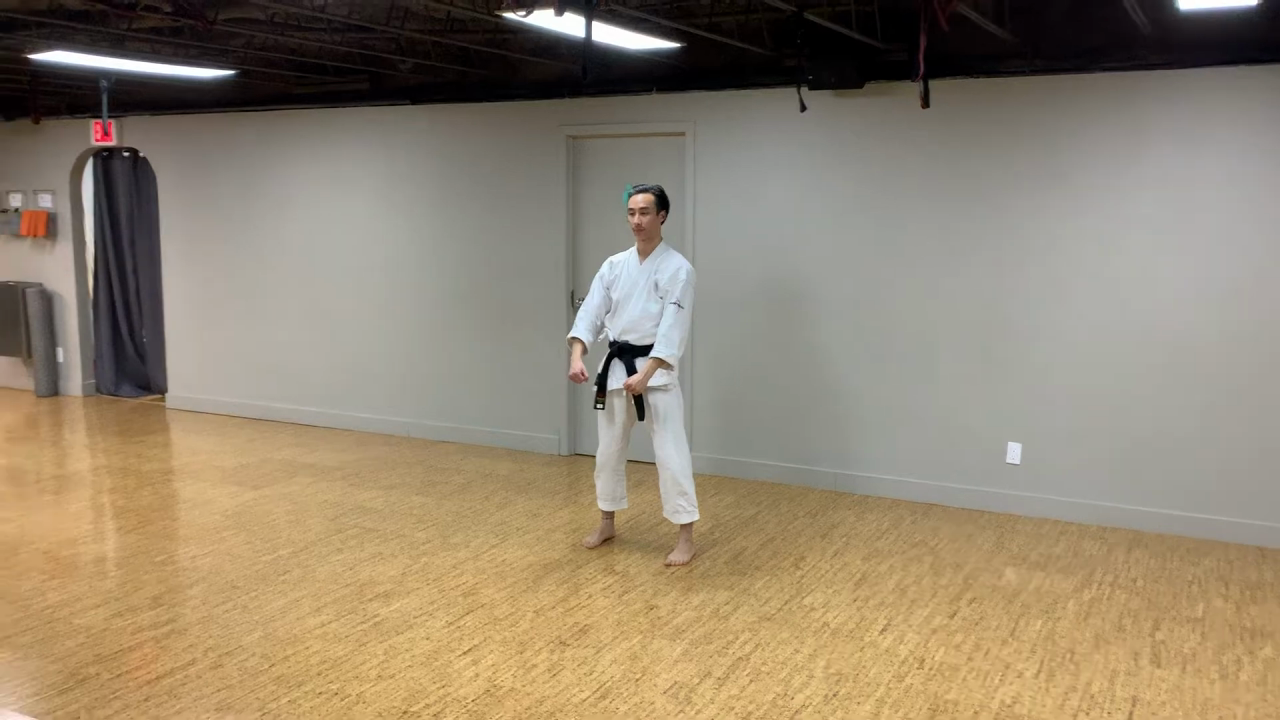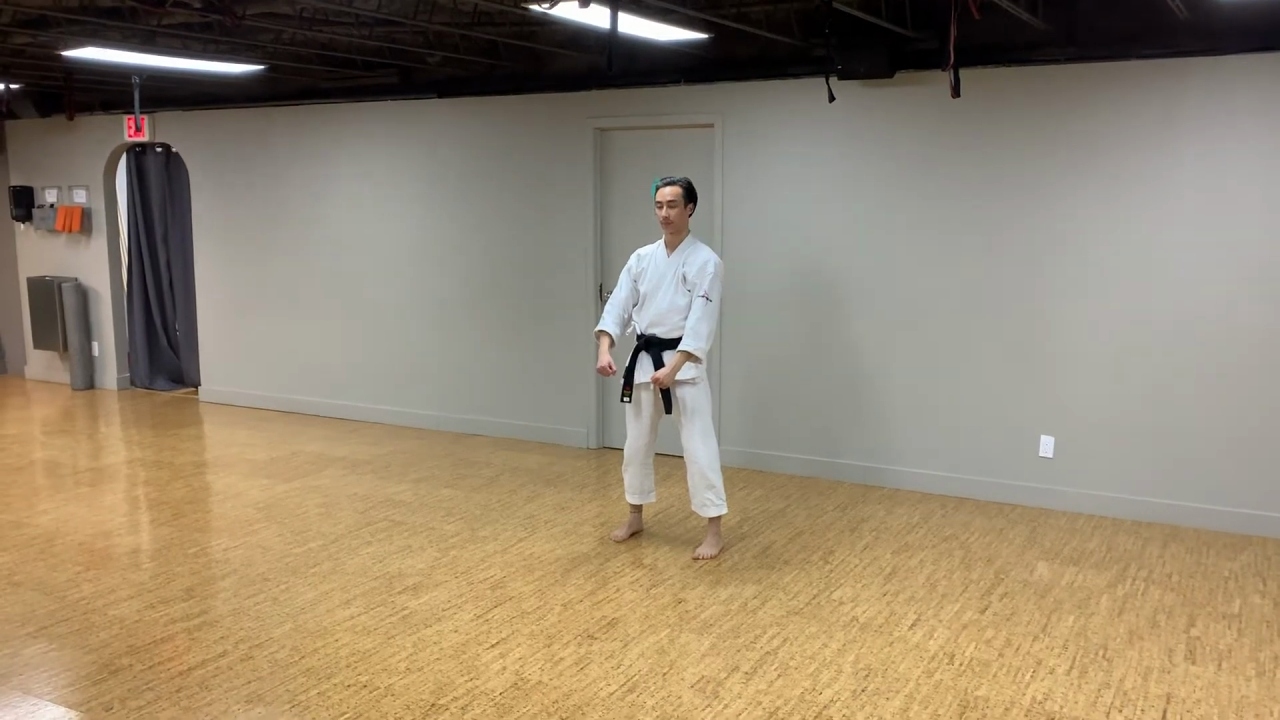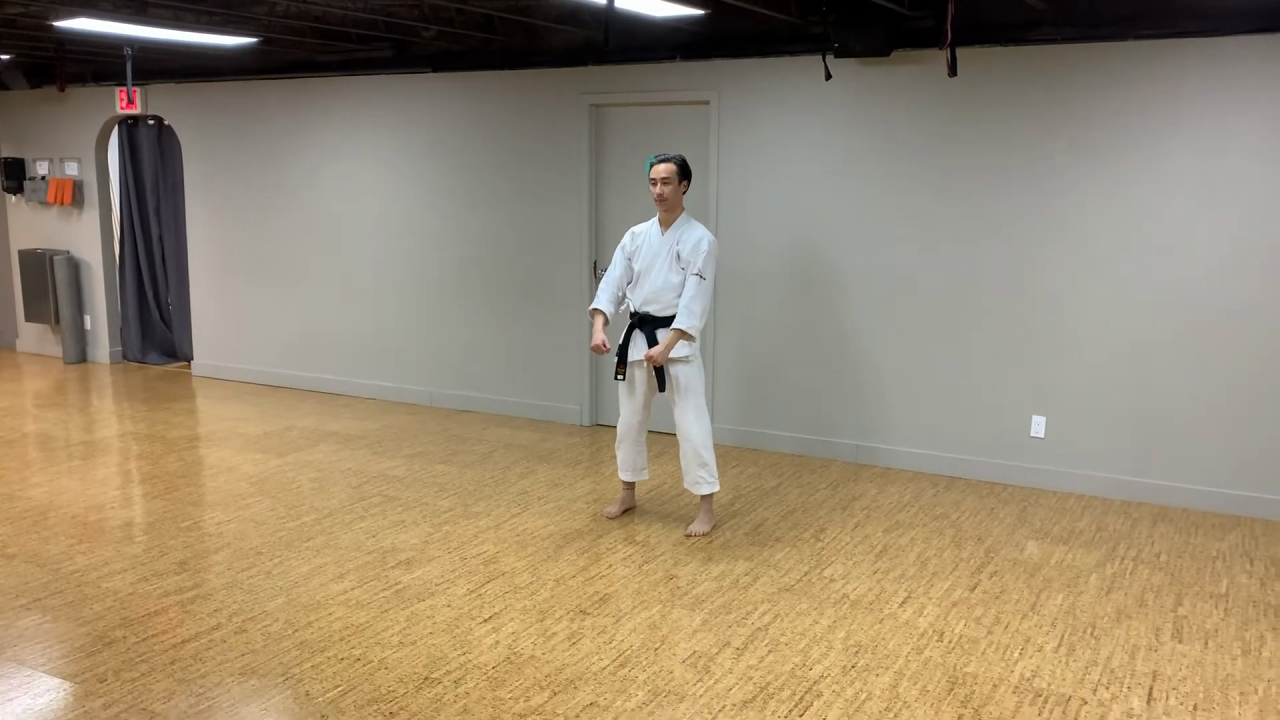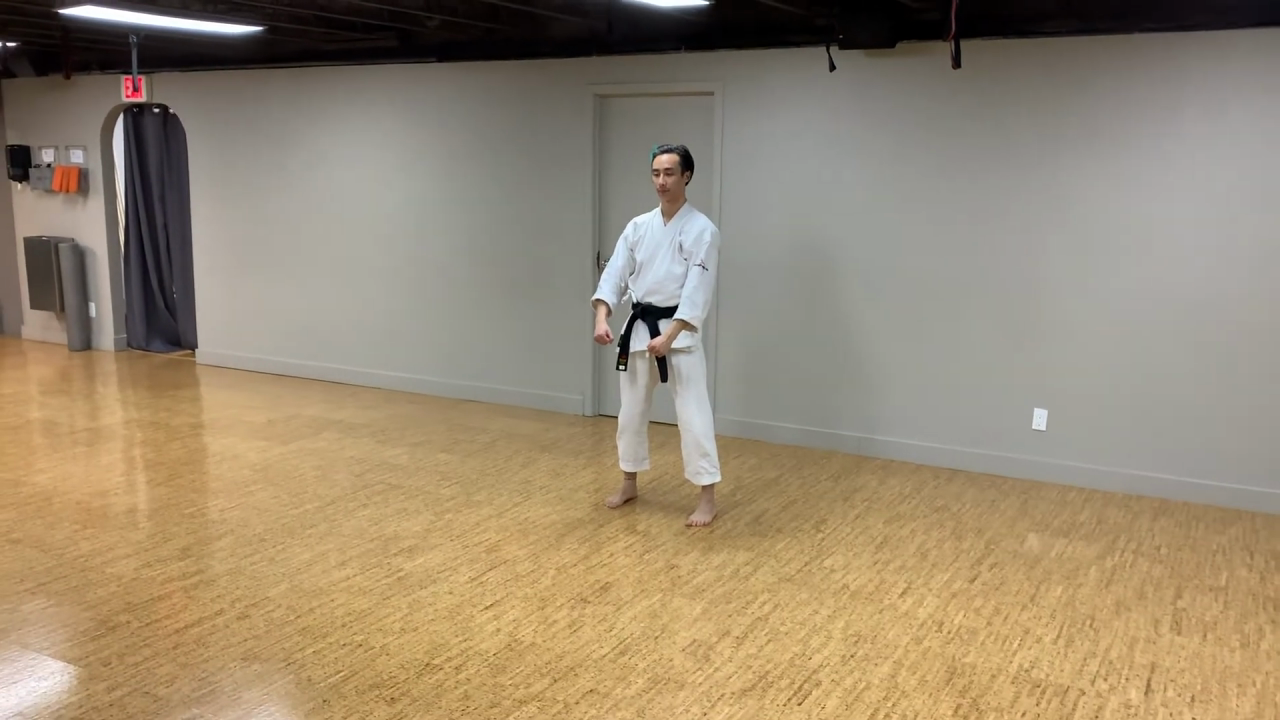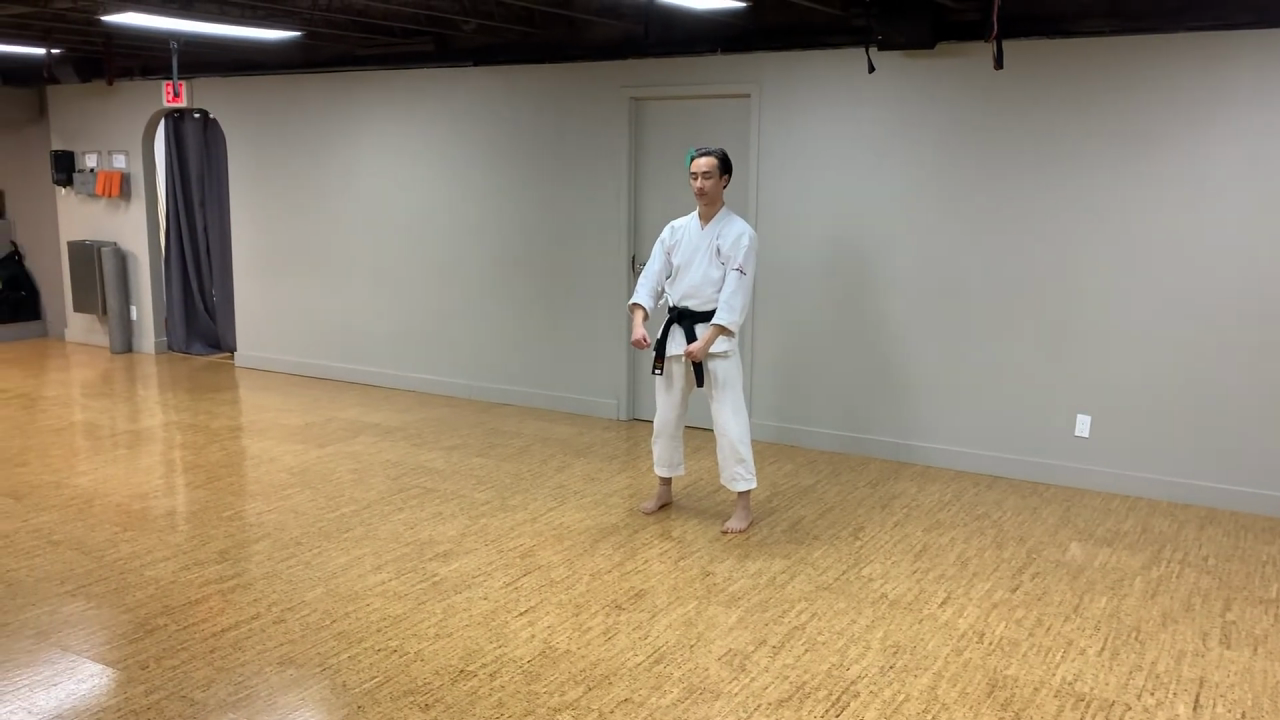
dt=1s
person 1, frame 1
left shoulder: (677, 268)
right shoulder: (614, 265)
left elbow: (673, 330)
right elbow: (591, 314)
left wrist: (645, 375)
right wrist: (577, 357)
left hip: (656, 369)
right hip: (614, 367)
left knee: (670, 452)
right knee: (609, 449)
left ankle: (686, 537)
right ankle: (607, 524)
person 1, frame 2
left shoulder: (705, 261)
right shoulder: (641, 258)
left elbow: (701, 323)
right elbow: (618, 306)
left wrist: (673, 368)
right wrist: (604, 350)
left hip: (684, 363)
right hip: (642, 360)
left knee: (698, 446)
right knee: (637, 442)
left ankle: (714, 530)
right ankle: (635, 516)
person 1, frame 3
left shoulder: (699, 239)
right shoulder: (636, 235)
left elbow: (695, 300)
right elbow: (613, 284)
left wrist: (666, 346)
right wrist: (599, 328)
left hip: (678, 340)
right hip: (636, 337)
left knee: (691, 423)
right knee: (630, 419)
left ankle: (706, 506)
right ankle: (628, 493)
person 1, frame 4
left shoulder: (702, 230)
right shoulder: (638, 226)
left elbow: (698, 291)
right elbow: (615, 275)
left wrist: (669, 337)
right wrist: (602, 319)
left hip: (680, 331)
right hip: (637, 327)
left knee: (693, 414)
right knee: (631, 409)
left ankle: (708, 497)
right ankle: (629, 484)
person 1, frame 5
left shoulder: (739, 233)
right shoulder: (675, 230)
left elbow: (735, 296)
right elbow: (651, 279)
left wrist: (706, 341)
right wrist: (638, 323)
left hip: (716, 335)
right hip: (673, 332)
left knee: (729, 419)
right knee: (666, 415)
left ankle: (743, 504)
right ankle: (664, 489)
